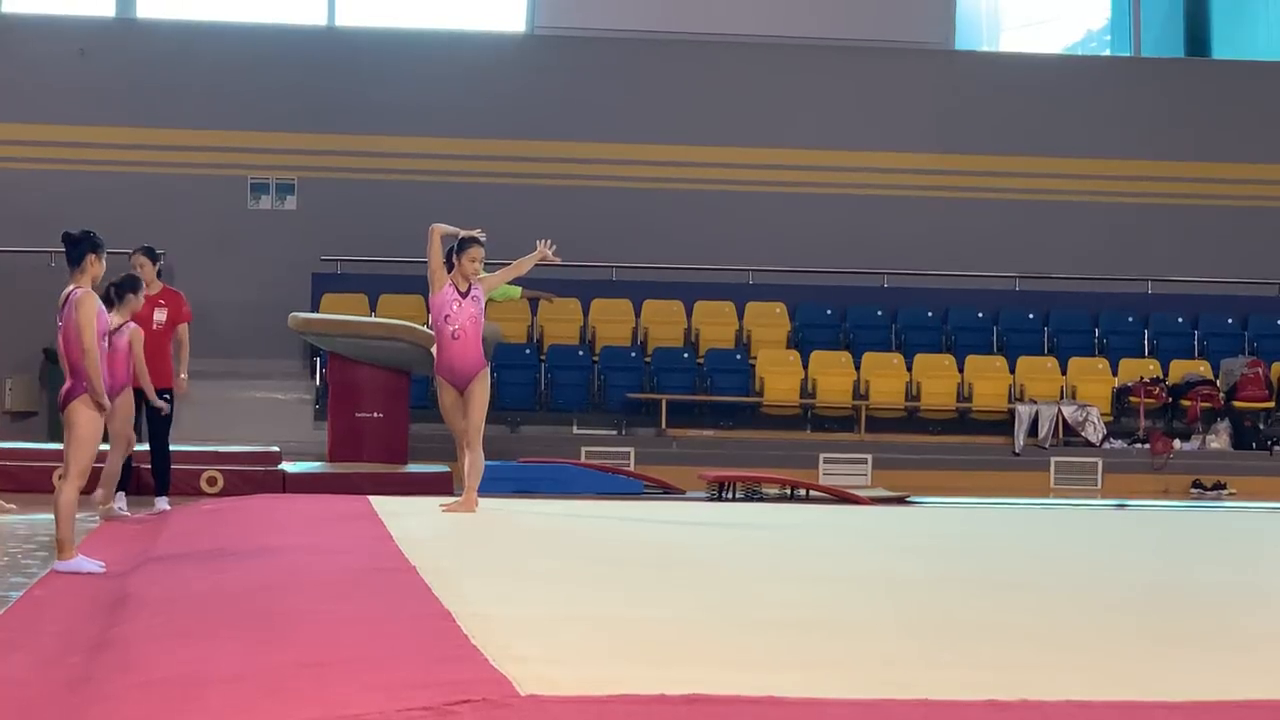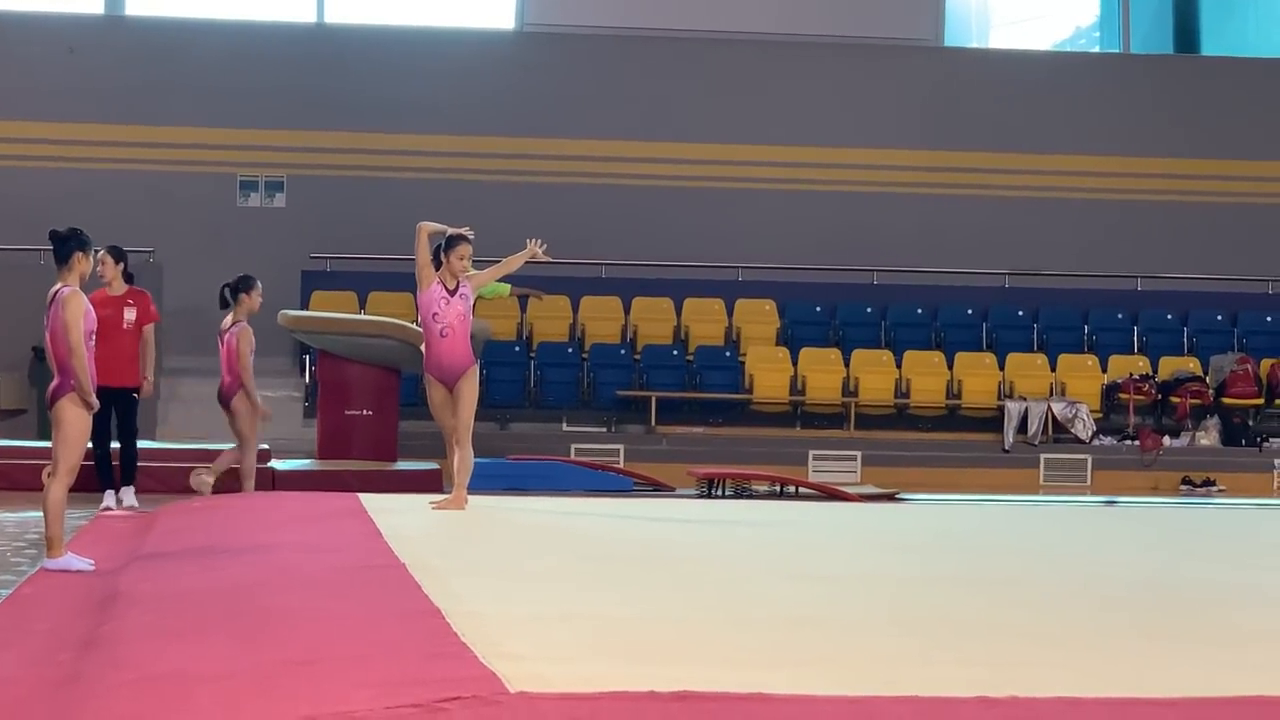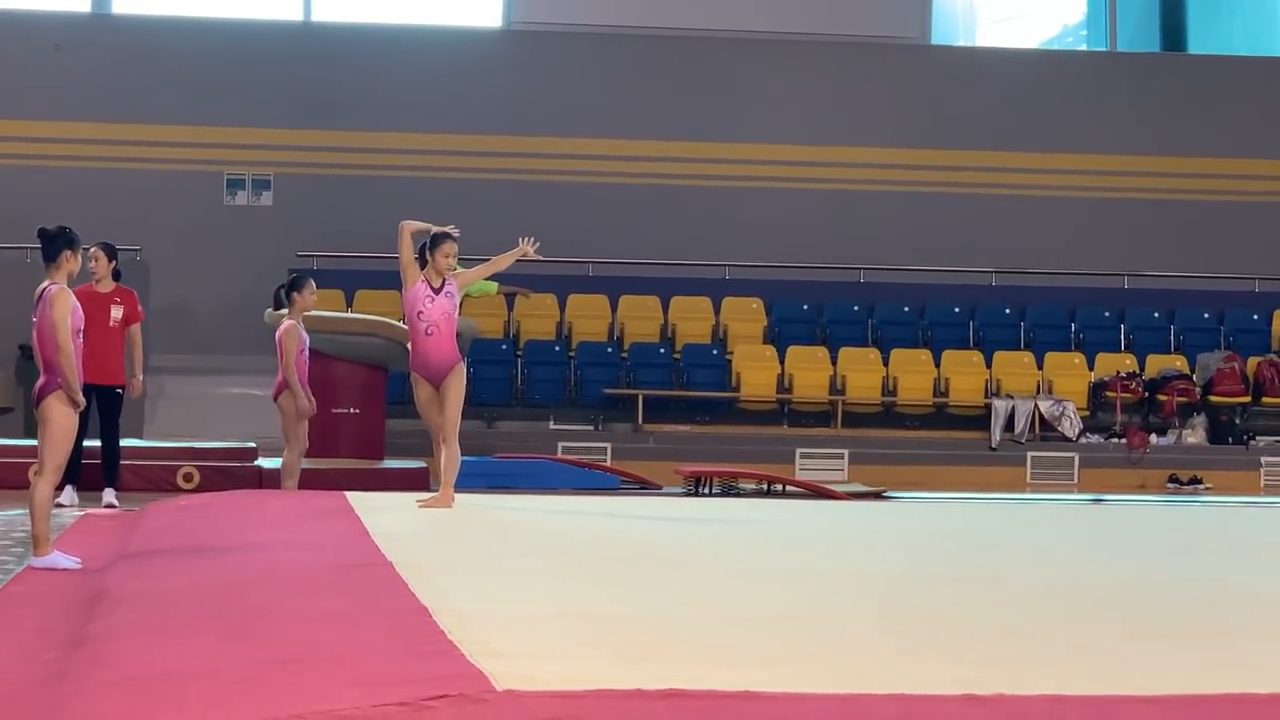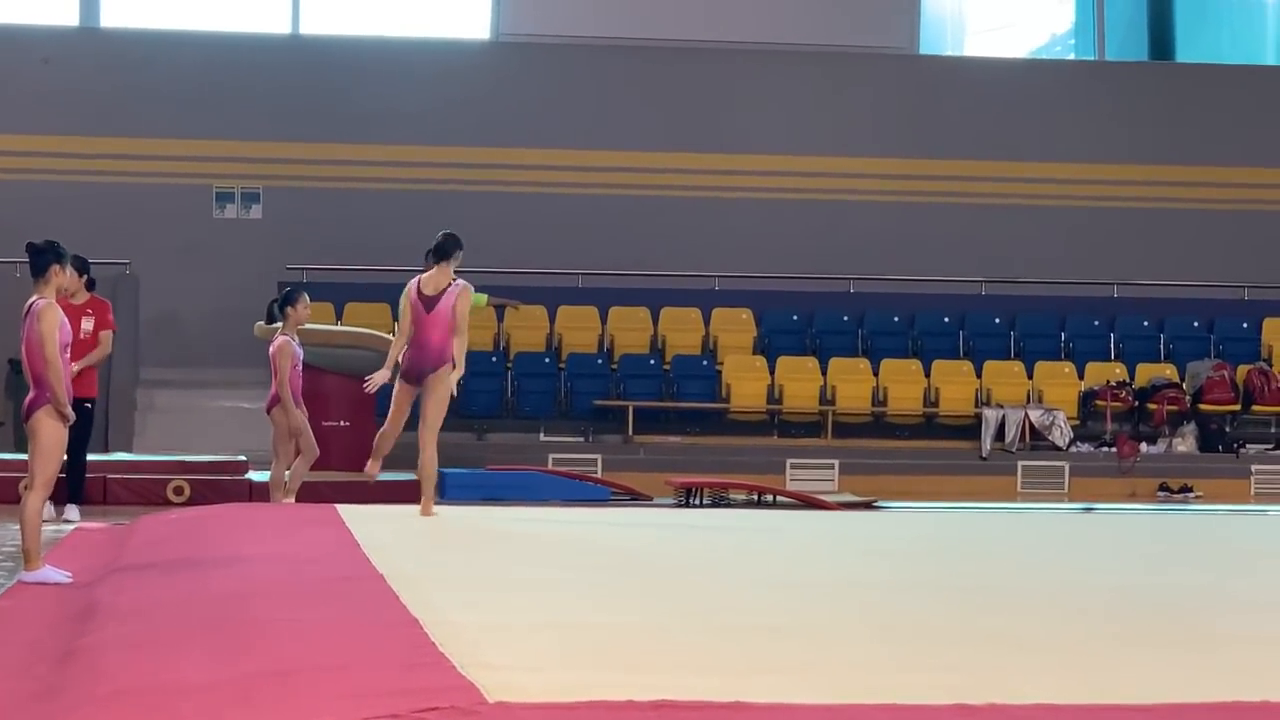
dt=1s
person 1, frame 1
left shoulder: (67, 297)
right shoulder: (86, 297)
left elbow: (66, 348)
right elbow: (89, 350)
right wrist: (101, 396)
left hip: (74, 393)
right hip: (85, 395)
left knee: (72, 478)
right knee: (74, 478)
left ankle: (67, 552)
right ankle: (65, 555)
person 1, frame 2
left shoulder: (55, 294)
right shoulder: (73, 296)
right elbow: (76, 349)
right wrist: (89, 395)
left hip: (62, 391)
right hip: (73, 394)
left knee: (60, 476)
right knee: (62, 476)
left ankle: (57, 550)
right ankle: (55, 553)
person 1, frame 3
left shoulder: (43, 292)
right shoulder: (61, 294)
left elbow: (40, 343)
right elbow: (64, 348)
right wrist: (76, 393)
left hip: (48, 389)
right hip: (59, 392)
left knee: (46, 474)
right knee: (49, 474)
left ankle: (43, 548)
right ankle: (41, 552)
person 1, frame 4
left shoulder: (32, 306)
right shoulder: (49, 308)
left elbow: (30, 358)
right elbow: (52, 362)
right wrist: (64, 407)
left hip: (38, 403)
right hip: (48, 406)
left knee: (36, 488)
right knee: (39, 488)
left ankle: (34, 563)
right ankle: (32, 566)
person 2, frame 1
left shoulder: (481, 286)
right shoulder: (439, 282)
left elbow: (514, 270)
right elbow: (435, 231)
left wrist: (538, 255)
right wrist: (462, 234)
left hip: (476, 372)
right hip: (446, 374)
left knee: (473, 439)
right knee: (460, 439)
left ankle: (470, 498)
right ankle: (467, 494)
person 2, frame 2
left shoulder: (470, 284)
right shoulder: (428, 279)
left elbow: (504, 267)
right elbow: (422, 228)
left wrist: (529, 253)
right wrist: (450, 231)
left hip: (465, 369)
right hip: (435, 372)
left knee: (462, 436)
right knee: (449, 437)
left ankle: (459, 494)
right ankle: (456, 492)
person 2, frame 3
left shoulder: (456, 282)
right shoulder: (413, 278)
left elbow: (493, 266)
right elbow: (405, 228)
left wrist: (521, 251)
right wrist: (434, 229)
left hip: (451, 366)
right hip: (421, 369)
left knee: (449, 434)
right knee: (436, 435)
left ankle: (446, 493)
right ankle: (442, 490)
person 2, frame 4
left shoulder: (413, 285)
right shoulder: (462, 289)
left elbow: (403, 332)
right elbow: (460, 332)
left wrist: (388, 368)
right wrist: (458, 369)
left hip: (410, 363)
right hip: (437, 366)
left knee: (393, 424)
right knee: (427, 439)
left ankle: (374, 464)
right ankle: (427, 503)
person 3, frame 1
left shoulder: (174, 298)
left elbow: (182, 339)
left wrist: (182, 374)
left hip: (160, 381)
right hip: (129, 379)
left knee: (159, 441)
left ankle: (162, 497)
right ankle: (120, 494)
person 3, frame 2
left shoulder: (141, 298)
right shoulder: (93, 300)
left elbow: (148, 340)
left wrist: (149, 376)
left hip: (128, 381)
right hip: (98, 380)
left knee: (127, 437)
right knee: (100, 439)
left ankle: (127, 489)
right ankle: (109, 492)
person 3, frame 3
left shoulder: (127, 297)
right shoulder: (78, 295)
left elbow: (135, 338)
left wrist: (137, 374)
left hip: (113, 378)
right hip: (80, 376)
left knee: (110, 436)
right knee: (75, 433)
left ankle: (110, 490)
right ankle: (69, 489)
person 3, frame 4
left shoulder: (101, 307)
right shoulder: (56, 306)
left elbow: (105, 347)
left wrist: (76, 367)
left hip: (83, 390)
left knee: (76, 449)
left ankle: (73, 504)
right ankle: (44, 502)
person 4, frame 1
right shoulder: (133, 330)
right elbow: (140, 370)
right wrist: (154, 399)
left hip: (105, 390)
right hip: (121, 392)
left knee: (127, 441)
right knee: (118, 449)
left ankle: (104, 490)
right ankle: (107, 504)
person 4, frame 2
left shoulder: (226, 324)
right shoulder: (243, 330)
right elbow: (244, 370)
left wrist: (254, 397)
right wrist: (257, 402)
left hip: (226, 390)
right hip: (239, 392)
left knee: (244, 446)
right knee: (250, 447)
left ankle: (205, 476)
person 4, frame 3
left shoulder: (297, 325)
right shoulder: (291, 327)
right elbow: (288, 366)
left wrist: (308, 395)
right wrist: (301, 397)
left hip: (295, 392)
right hip: (289, 392)
left knee: (300, 446)
right knee: (294, 446)
person 4, frame 4
left shoulder: (292, 339)
right shoulder: (284, 343)
right elbow: (282, 382)
left wrist: (300, 408)
right wrist: (292, 415)
left hip: (290, 404)
right hip: (283, 405)
left knee: (310, 452)
right knee: (283, 459)
left ankle: (288, 497)
